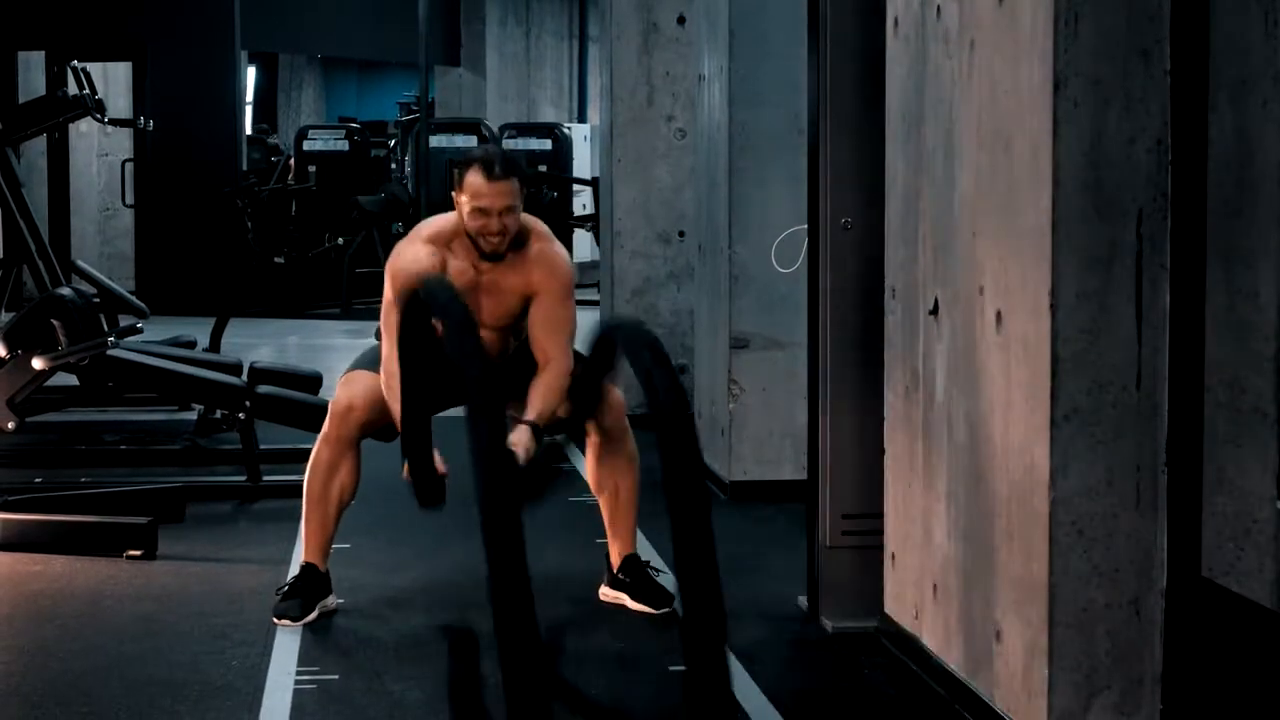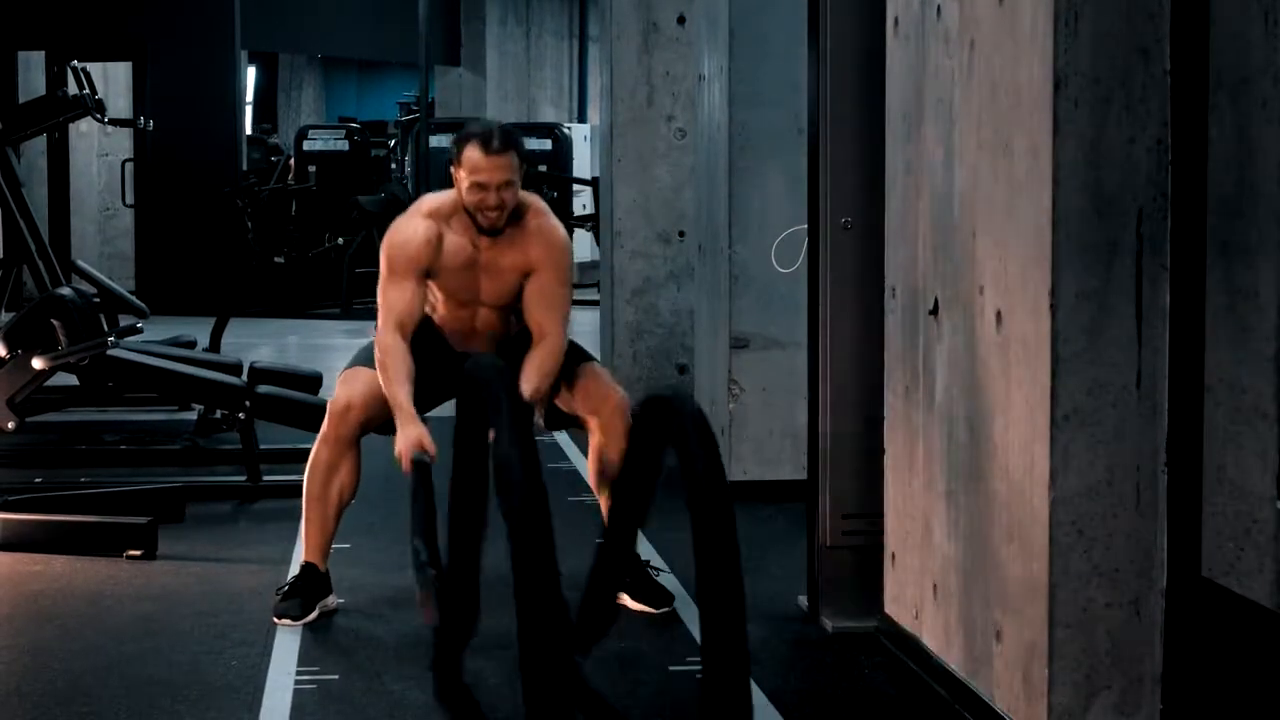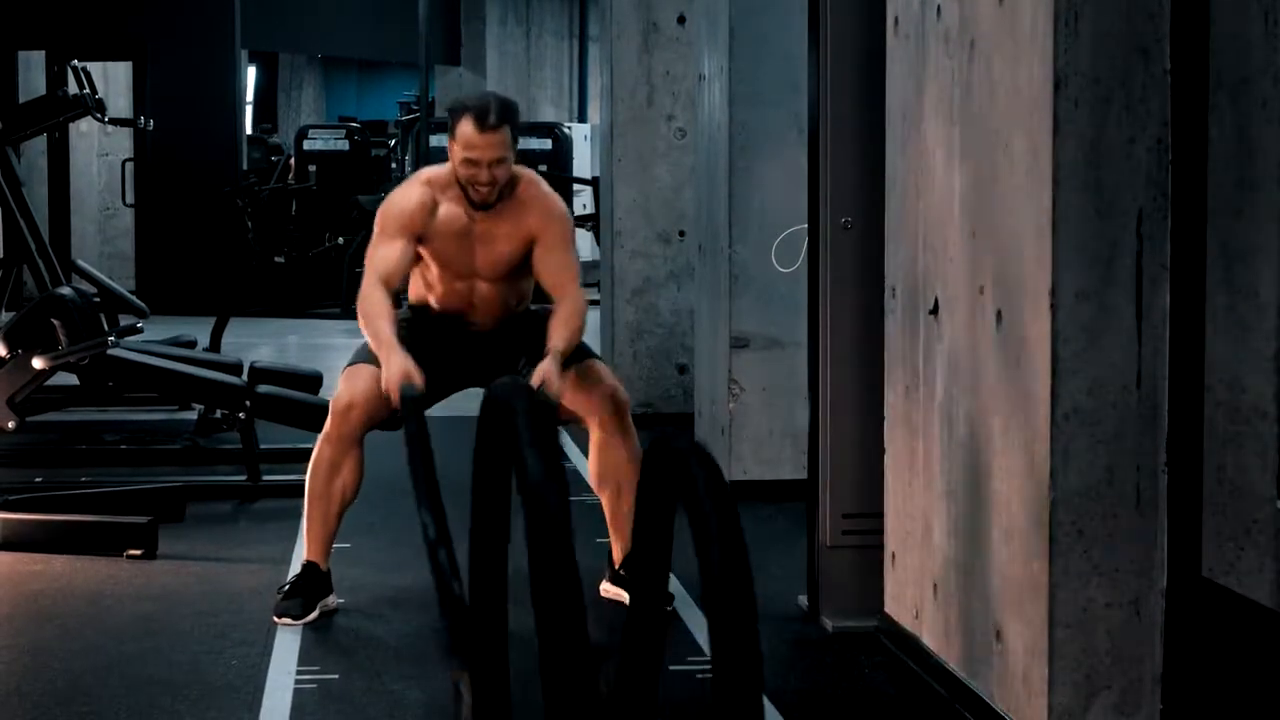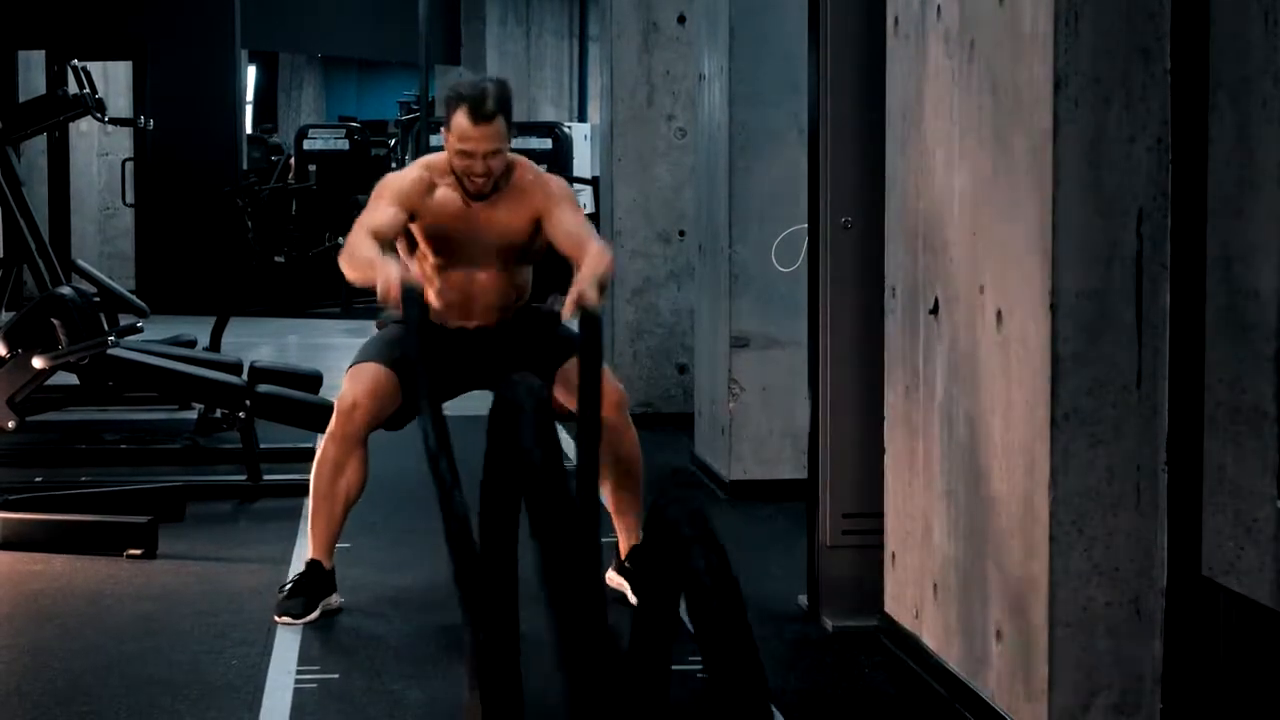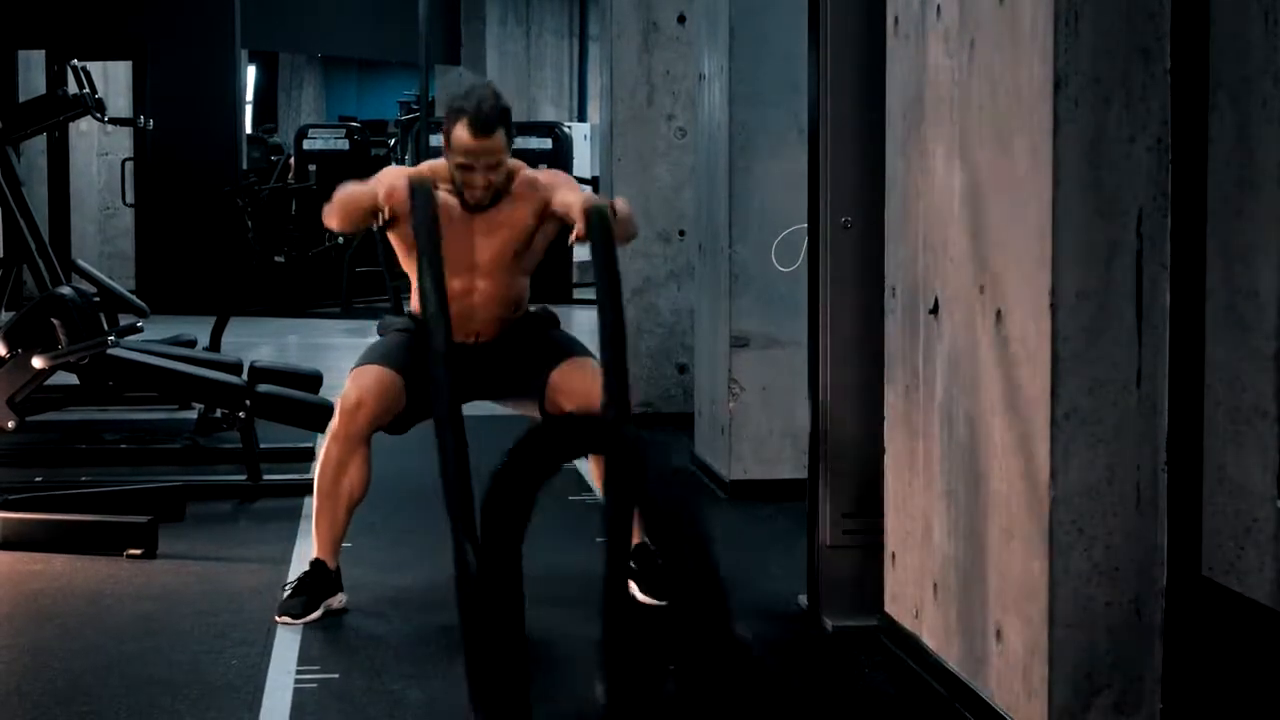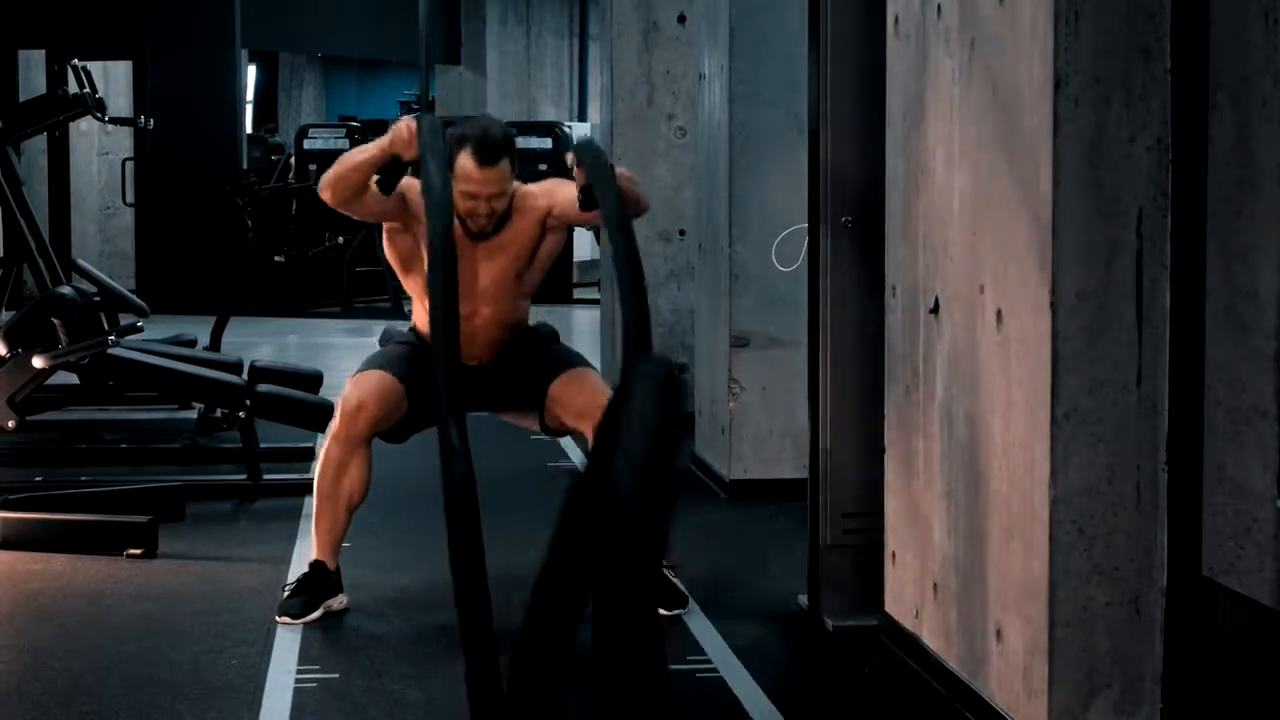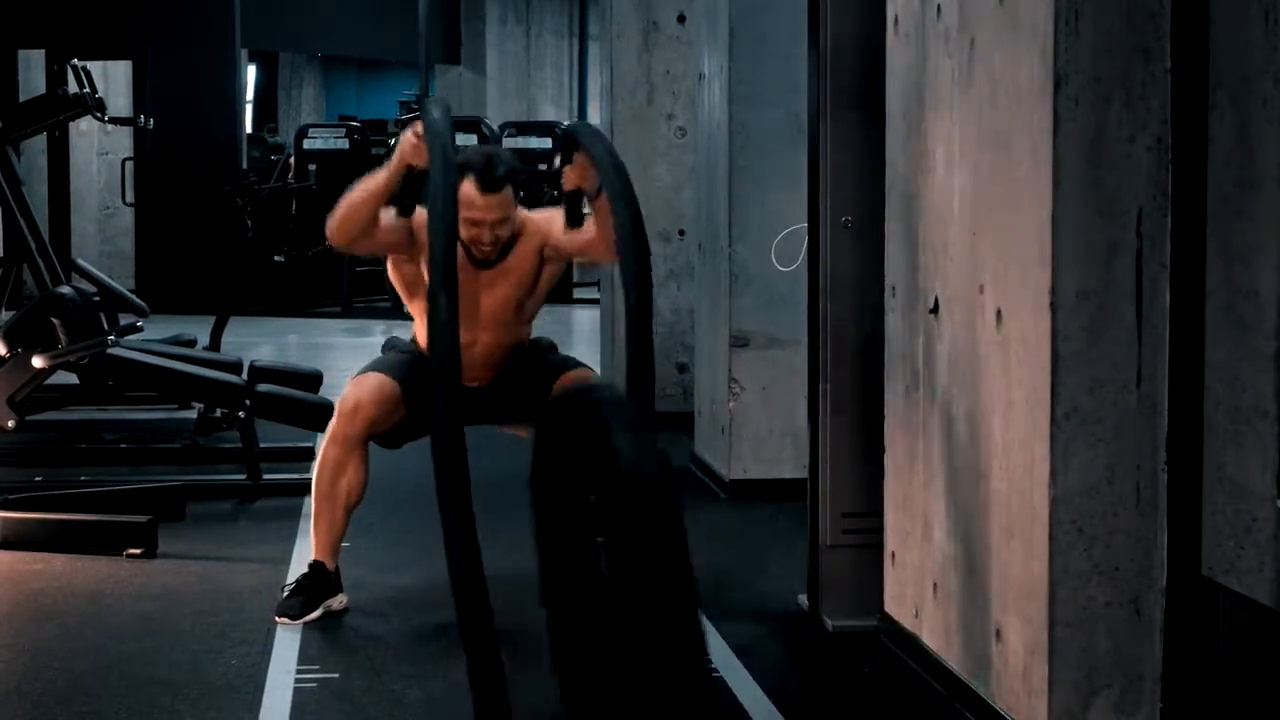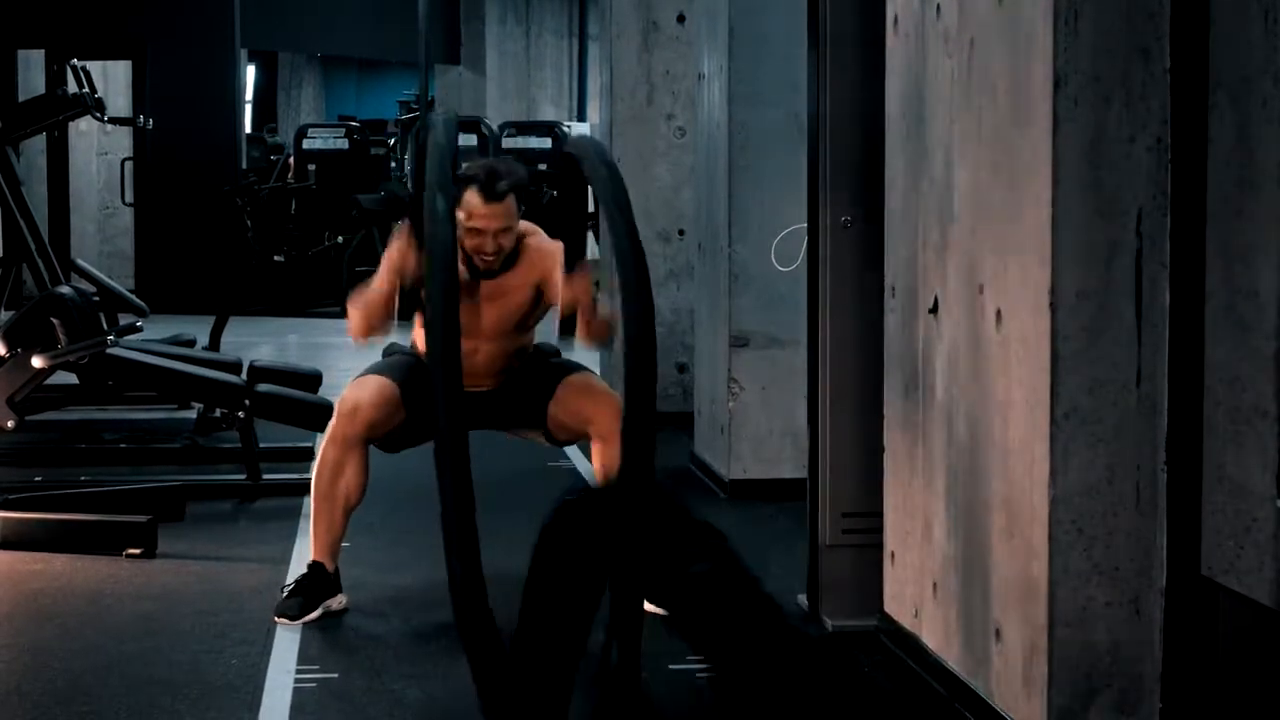
dt=0.2s
person 1, frame 1
left shoulder: (547, 258)
right shoulder: (420, 254)
left elbow: (554, 361)
right elbow: (397, 358)
left wrist: (528, 428)
left hip: (514, 356)
left knee: (609, 409)
right knee: (345, 413)
left ankle: (625, 569)
right ankle: (313, 577)
person 1, frame 2
left shoulder: (544, 233)
right shoulder: (419, 230)
left elbow: (549, 335)
right elbow: (392, 331)
right wrist: (406, 418)
left hip: (513, 344)
right hip: (430, 340)
left knee: (611, 406)
right knee: (345, 410)
left ankle: (625, 568)
right ankle: (313, 576)
person 1, frame 3
left shoulder: (540, 204)
right shoulder: (415, 200)
left elbow: (570, 296)
right elbow: (372, 289)
left wrist: (556, 358)
right wrist: (391, 354)
left hip: (514, 332)
right hip: (428, 329)
left knee: (610, 401)
right knee: (347, 409)
left ankle: (624, 567)
right ankle: (314, 574)
person 1, frame 4
left shoulder: (541, 188)
right shoulder: (412, 184)
left elbow: (595, 251)
right elbow: (352, 253)
left wrist: (589, 277)
right wrist: (382, 261)
left hip: (517, 330)
right hip: (428, 331)
left knee: (609, 399)
right knee: (351, 409)
left ankle: (630, 557)
right ankle: (318, 572)
person 1, frame 5
left shoulder: (539, 189)
right shoulder: (415, 185)
left elbow: (624, 222)
right elbow: (336, 213)
left wrist: (603, 212)
right wrist: (378, 192)
left hip: (517, 341)
right hip: (427, 342)
left knee: (604, 401)
right knee: (354, 408)
left ankle: (640, 555)
right ankle: (322, 572)
person 1, frame 6
left shoulder: (539, 204)
right shoulder: (415, 205)
left elbow: (633, 207)
right elbow: (337, 193)
left wrist: (608, 179)
right wrist: (386, 148)
left hip: (521, 357)
right hip: (429, 358)
left knee: (604, 410)
right knee: (357, 409)
right ankle: (325, 573)
person 1, frame 7
left shoulder: (540, 232)
right shoulder: (419, 229)
left elbow: (615, 245)
right elbow: (341, 232)
left wrist: (593, 190)
right wrist: (396, 168)
left hip: (517, 374)
right hip: (428, 372)
right knee: (352, 412)
right ankle: (322, 575)
person 1, frame 8
left shoulder: (542, 255)
right shoulder: (416, 253)
left elbow: (600, 335)
right elbow: (361, 327)
left wrist: (585, 304)
right wrist: (393, 273)
left hip: (511, 381)
right hip: (430, 379)
left knee: (609, 415)
right knee: (350, 414)
right ankle: (322, 576)
